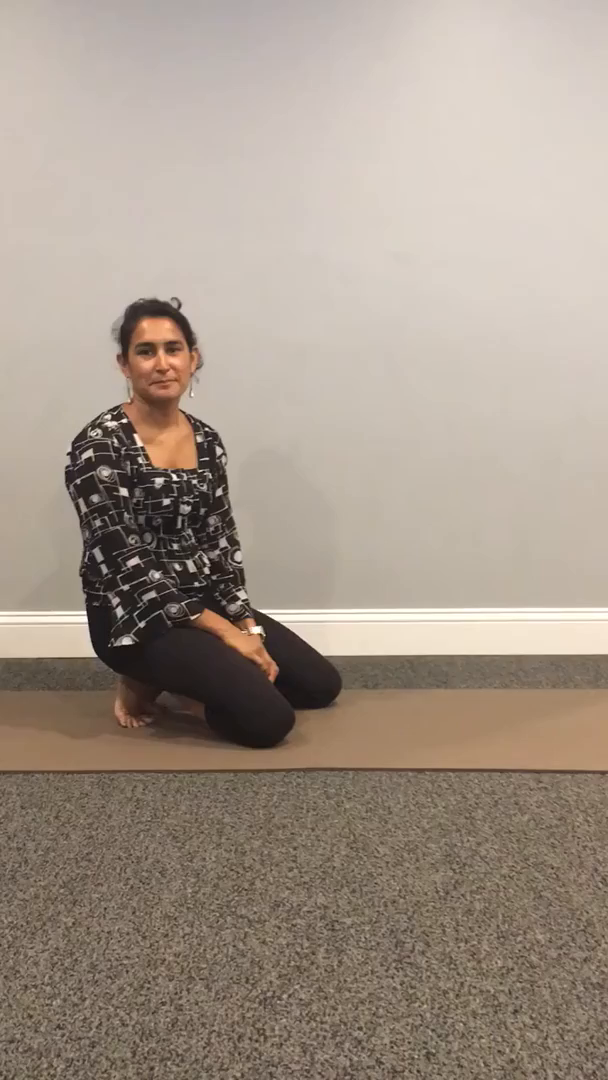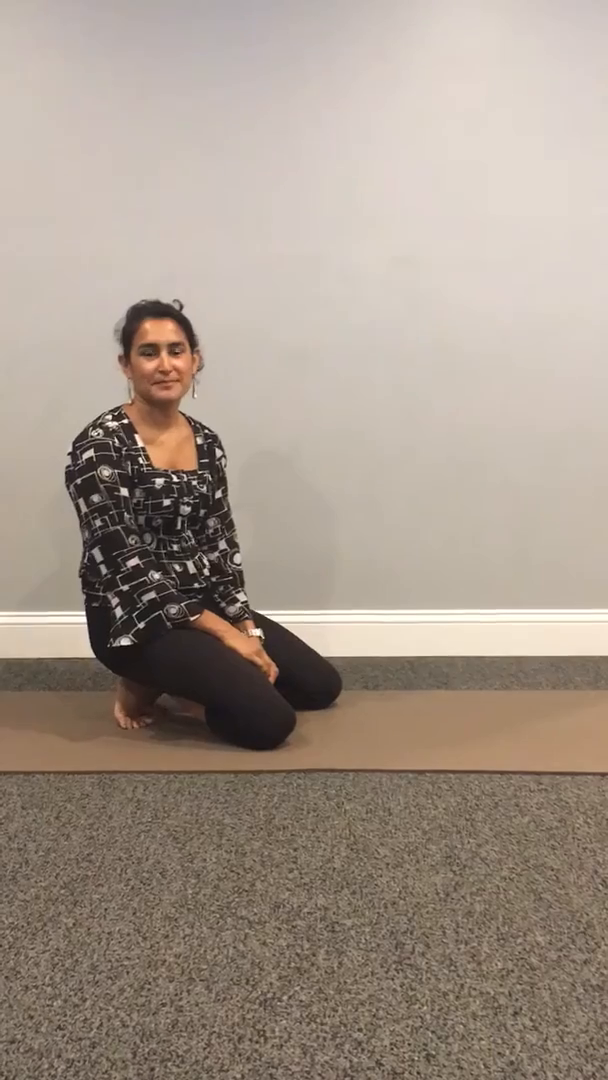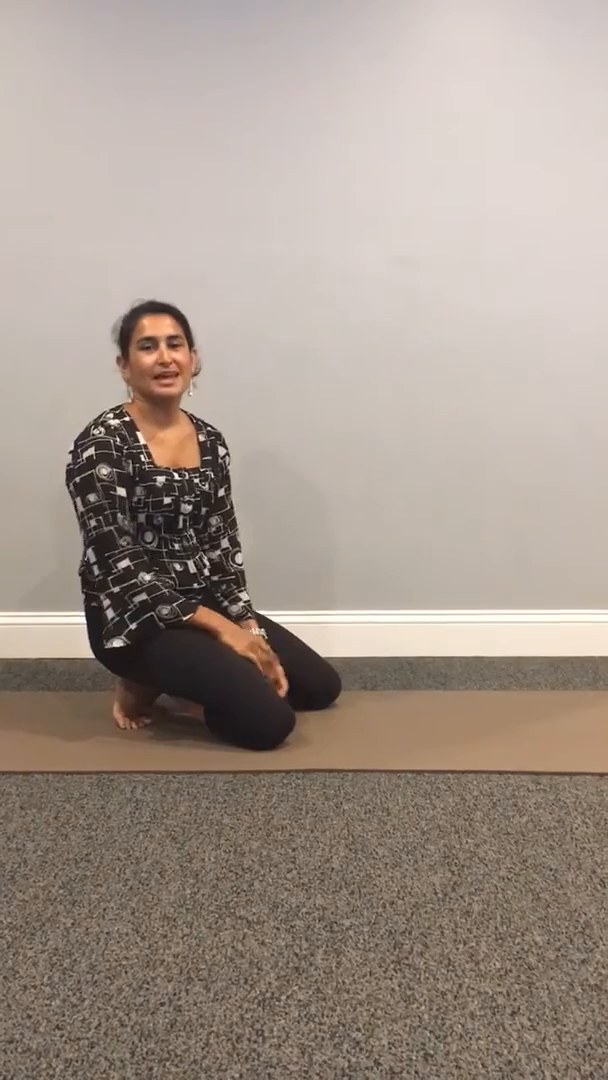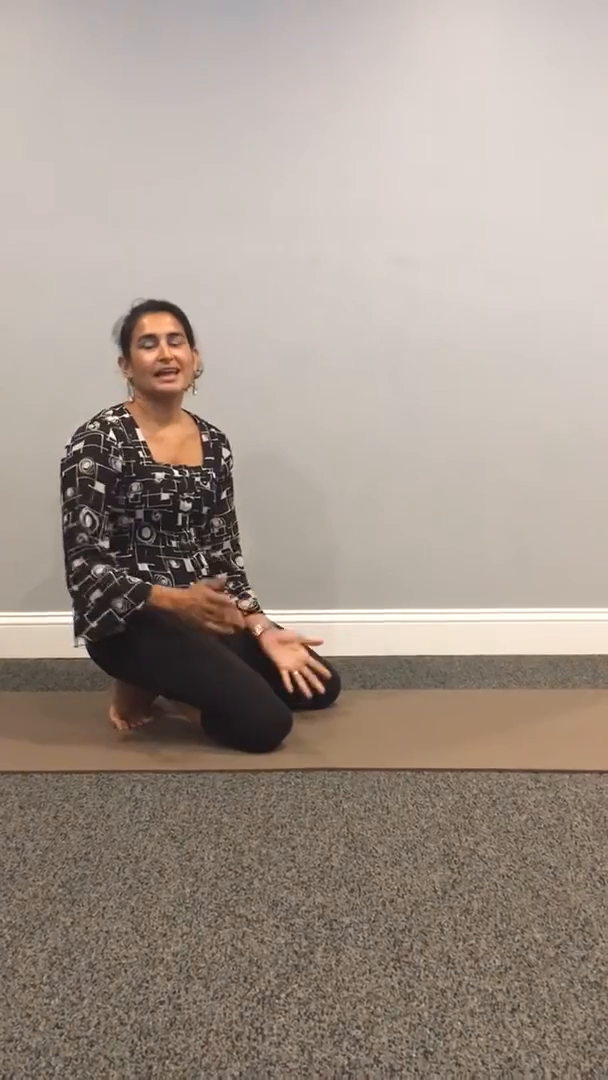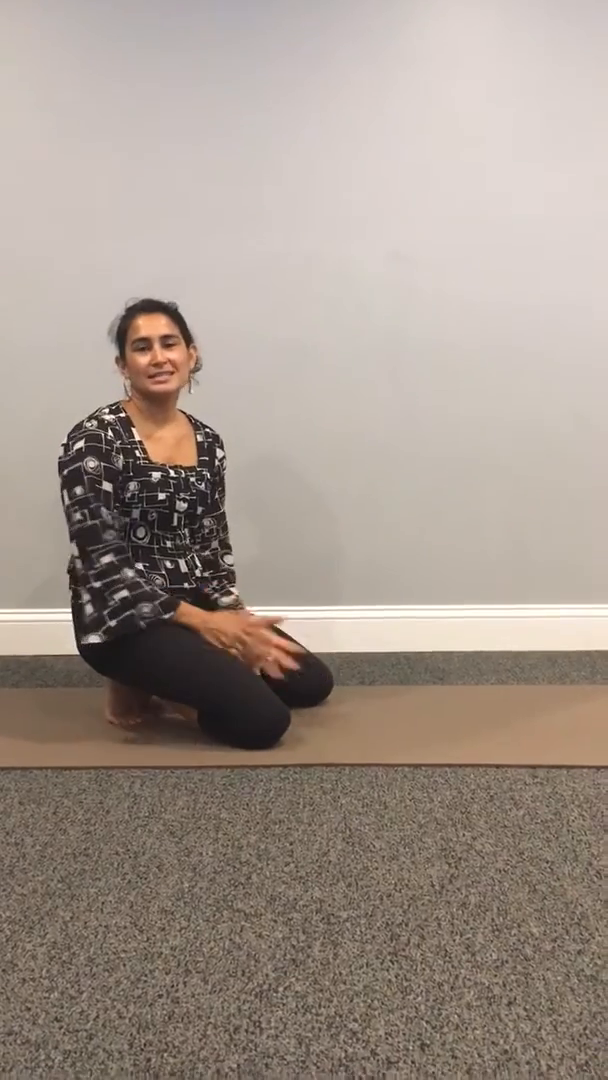
dt=0.3s
person 1, frame 1
left shoulder: (206, 440)
right shoulder: (99, 445)
left elbow: (222, 545)
right elbow: (126, 566)
left wrist: (248, 627)
right wrist: (224, 632)
left hip: (202, 602)
right hip: (134, 617)
left knee: (321, 685)
right knee: (269, 718)
left ankle: (175, 677)
right ankle: (145, 683)
person 1, frame 2
left shoulder: (206, 443)
right shoulder: (100, 446)
left elbow: (221, 546)
right elbow: (126, 566)
left wrist: (246, 628)
right wrist: (224, 633)
left hip: (201, 604)
right hip: (133, 619)
left knee: (321, 685)
right knee: (270, 720)
left ankle: (178, 677)
right ankle: (144, 685)
person 1, frame 3
left shoulder: (209, 441)
right shoulder: (102, 444)
left elbow: (223, 545)
right elbow: (117, 567)
left wrist: (248, 630)
right wrist: (218, 628)
left hip: (204, 603)
right hip: (137, 619)
left knee: (319, 686)
right knee: (269, 720)
left ankle: (175, 678)
right ankle: (145, 683)
person 1, frame 4
left shoulder: (214, 443)
right shoulder: (98, 442)
left elbow: (223, 549)
right elbow: (84, 563)
left wrist: (261, 629)
right wrist: (172, 600)
left hip: (198, 607)
right hip: (132, 621)
left knee: (319, 687)
right knee: (266, 722)
left ankle: (170, 680)
right ankle: (143, 685)
person 1, frame 5
left shoulder: (207, 441)
right shoulder: (93, 440)
left elbow: (213, 548)
right elbow: (100, 562)
left wrist: (237, 618)
right wrist: (201, 622)
left hip: (192, 605)
right hip: (124, 620)
left knee: (312, 682)
right knee: (263, 720)
left ankle: (167, 680)
right ankle: (138, 684)
